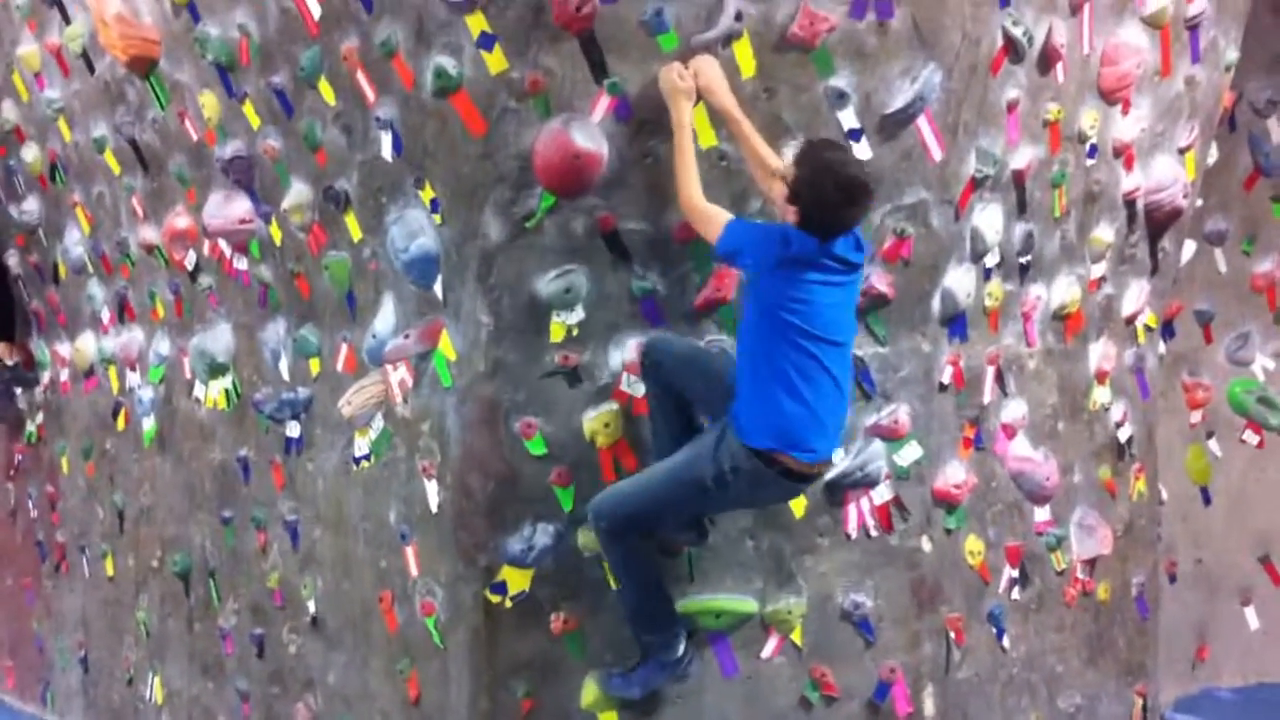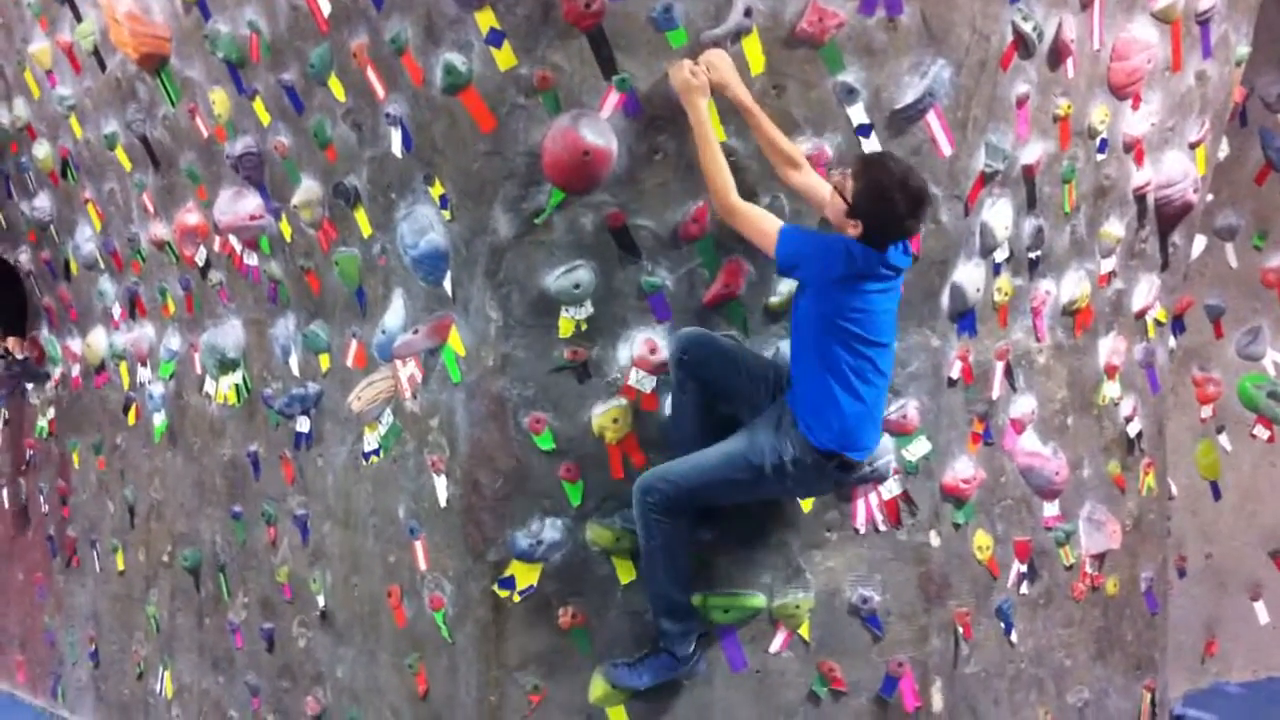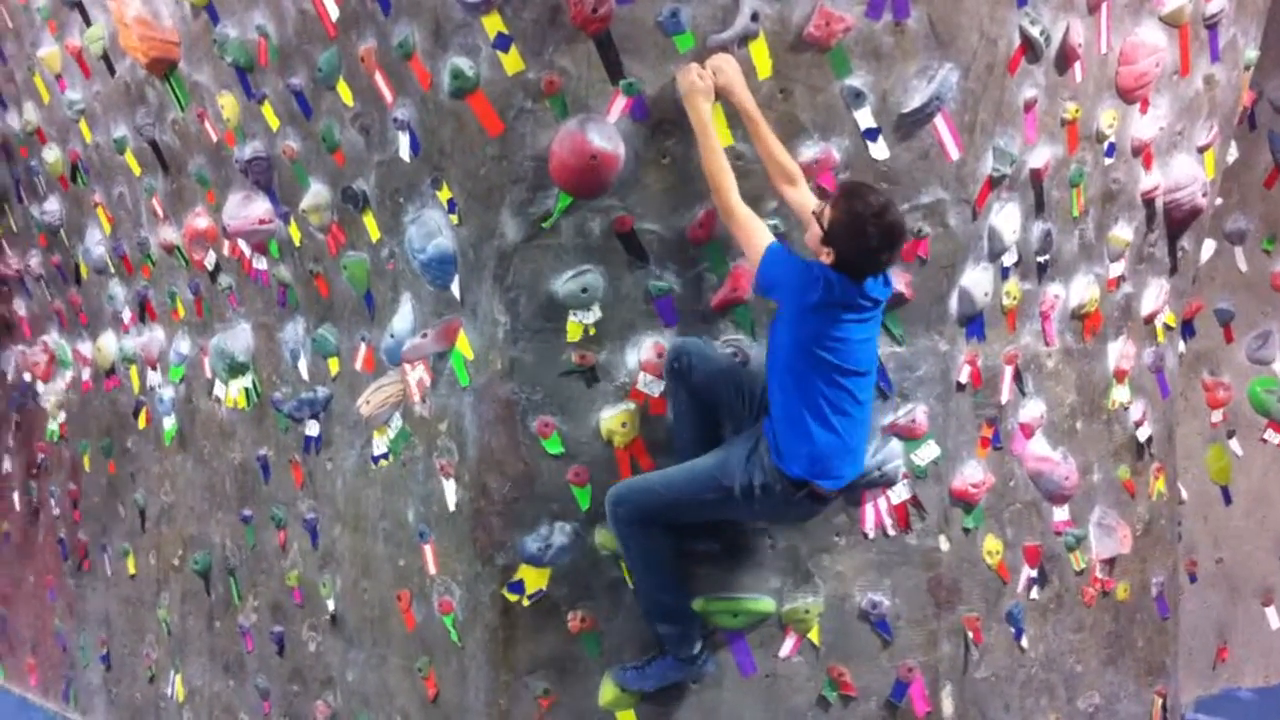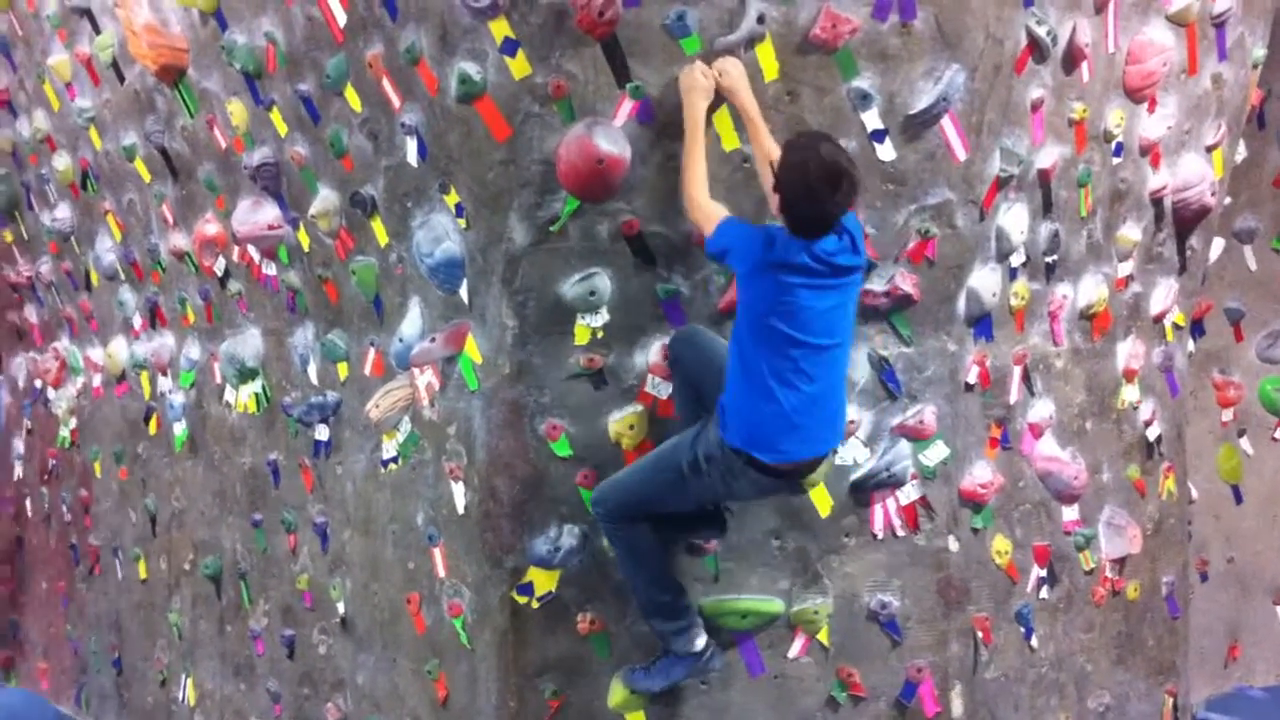
dt=0.5s
person 1, frame 1
left shoulder: (778, 250)
right shoulder: (846, 241)
left elbow: (692, 206)
right elbow: (771, 177)
left wrist: (681, 109)
right wrist: (723, 100)
left hip: (765, 458)
right hip: (800, 437)
left knee: (609, 515)
right knee: (659, 352)
left ankle: (665, 650)
right ankle: (678, 511)
person 1, frame 2
left shoulder: (840, 259)
right shoulder: (885, 240)
left elbow: (729, 206)
right elbow: (794, 167)
left wrist: (697, 105)
right wrist: (737, 94)
left hip: (817, 447)
right hip: (808, 406)
left knee: (654, 493)
right knee: (690, 348)
left ankle: (677, 646)
right ankle: (702, 488)
person 1, frame 3
left shoulder: (811, 288)
right shoulder: (866, 273)
left elbow: (731, 206)
right elbow: (791, 184)
left wrist: (698, 108)
right wrist: (741, 97)
left hip: (793, 478)
right hip: (807, 441)
left knee: (626, 505)
right knee: (687, 357)
left ankle: (683, 650)
right ankle: (699, 502)
person 1, frame 4
left shoulder: (763, 252)
right shoulder: (848, 239)
left elbow: (697, 199)
right elbow: (792, 181)
left wrist: (696, 104)
right wrist: (744, 98)
left hip: (754, 456)
right hip: (814, 445)
left knee: (611, 505)
right knee: (686, 346)
left ankle: (686, 644)
right ankle: (696, 506)
